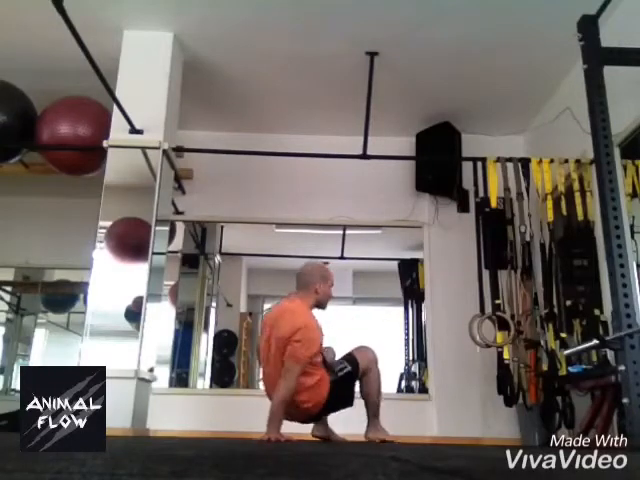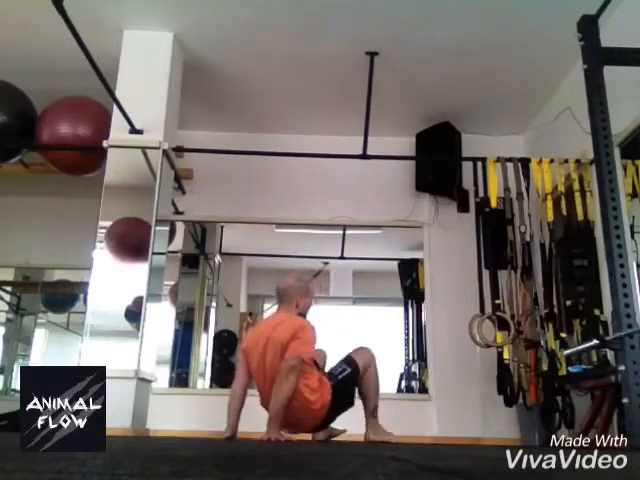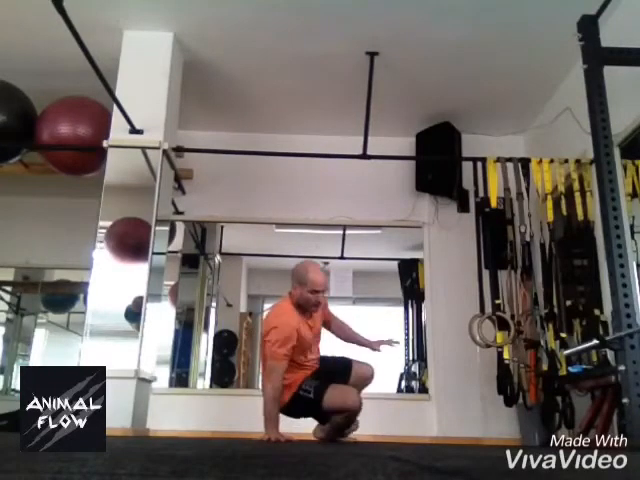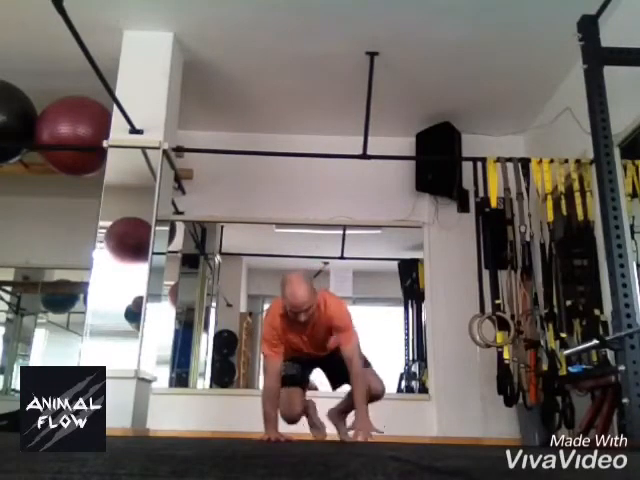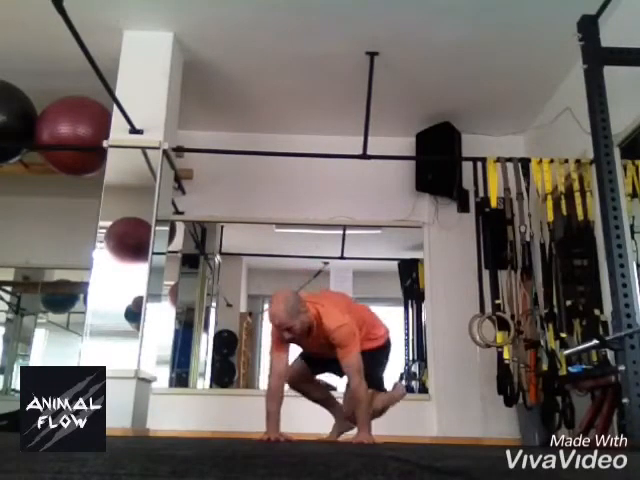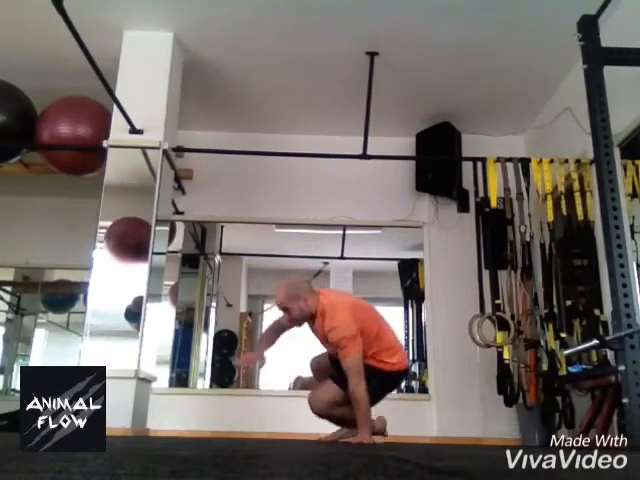
dt=0.4s
person 1, frame 1
left shoulder: (277, 310)
right shoulder: (306, 324)
right elbow: (288, 379)
right wrist: (272, 430)
left hip: (291, 400)
right hip: (308, 402)
left knee: (328, 354)
right knee: (366, 356)
left ankle: (321, 426)
right ankle: (373, 427)
person 1, frame 2
left shoulder: (252, 334)
right shoulder: (300, 328)
left elbow: (239, 384)
right elbow: (287, 379)
left wrist: (231, 429)
right wrist: (273, 429)
right hip: (313, 412)
left knee: (319, 355)
right knee: (365, 356)
left ankle: (321, 429)
right ankle: (373, 428)
person 1, frame 3
left shoulder: (316, 305)
right shoulder: (282, 322)
left elbow: (333, 323)
right elbow: (273, 378)
left wrist: (369, 344)
right wrist: (272, 430)
left hip: (311, 367)
right hip: (291, 389)
left knee: (366, 373)
right knee: (352, 401)
left ankle: (331, 424)
right ankle: (327, 431)
person 1, frame 4
left shoulder: (333, 307)
right shoulder: (274, 319)
left elbow: (354, 361)
right elbow: (272, 377)
left wrist: (362, 416)
right wrist: (271, 430)
left hip: (332, 347)
right hip: (294, 354)
left knee: (376, 390)
right knee: (291, 413)
left ankle: (338, 414)
right ankle: (309, 409)
person 1, frame 5
left shoulder: (336, 322)
right shoulder: (282, 322)
left elbow: (356, 379)
right elbow: (277, 375)
left wrist: (364, 432)
right wrist: (272, 428)
left hip: (371, 342)
left knee: (353, 414)
right knee: (293, 376)
left ankle: (394, 394)
right ankle: (341, 416)
person 1, frame 6
left shoulder: (338, 322)
right shoulder: (311, 303)
left elbow: (356, 380)
right elbow: (277, 327)
left wrist: (364, 432)
right wrist: (258, 350)
left hip: (388, 366)
left knee: (318, 402)
right knee: (318, 366)
left ankle: (373, 426)
right ankle: (354, 424)
